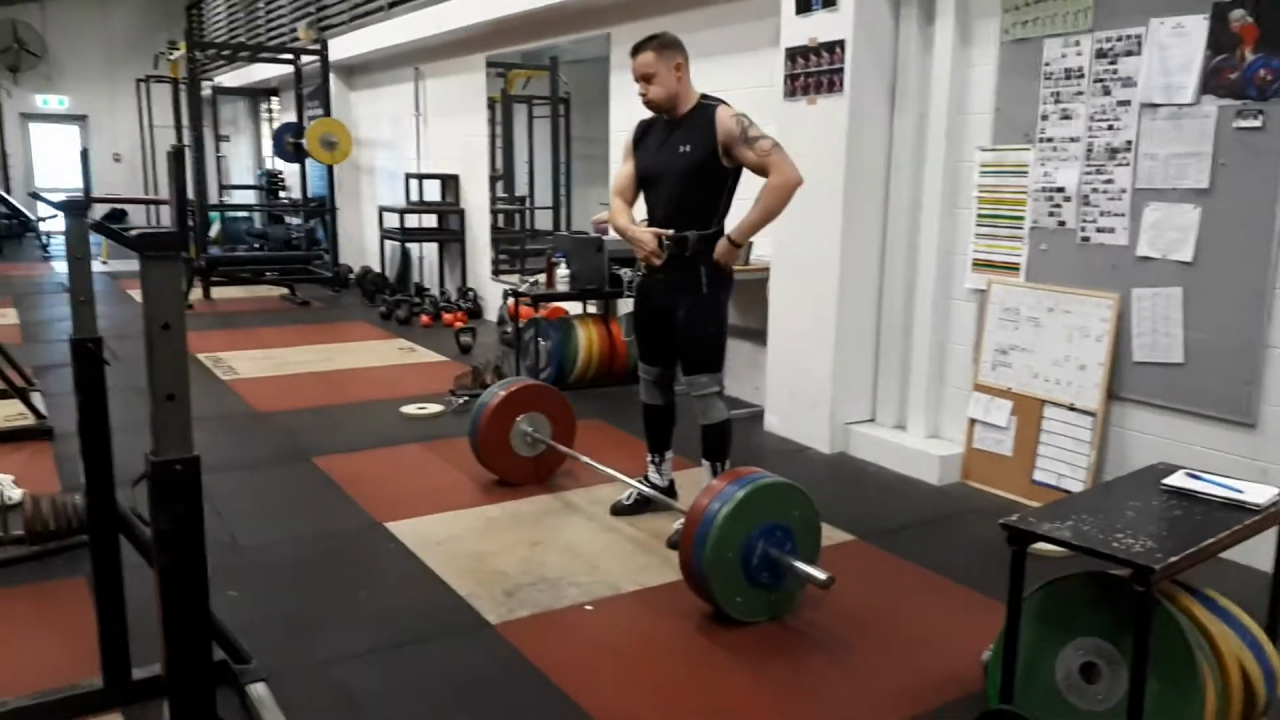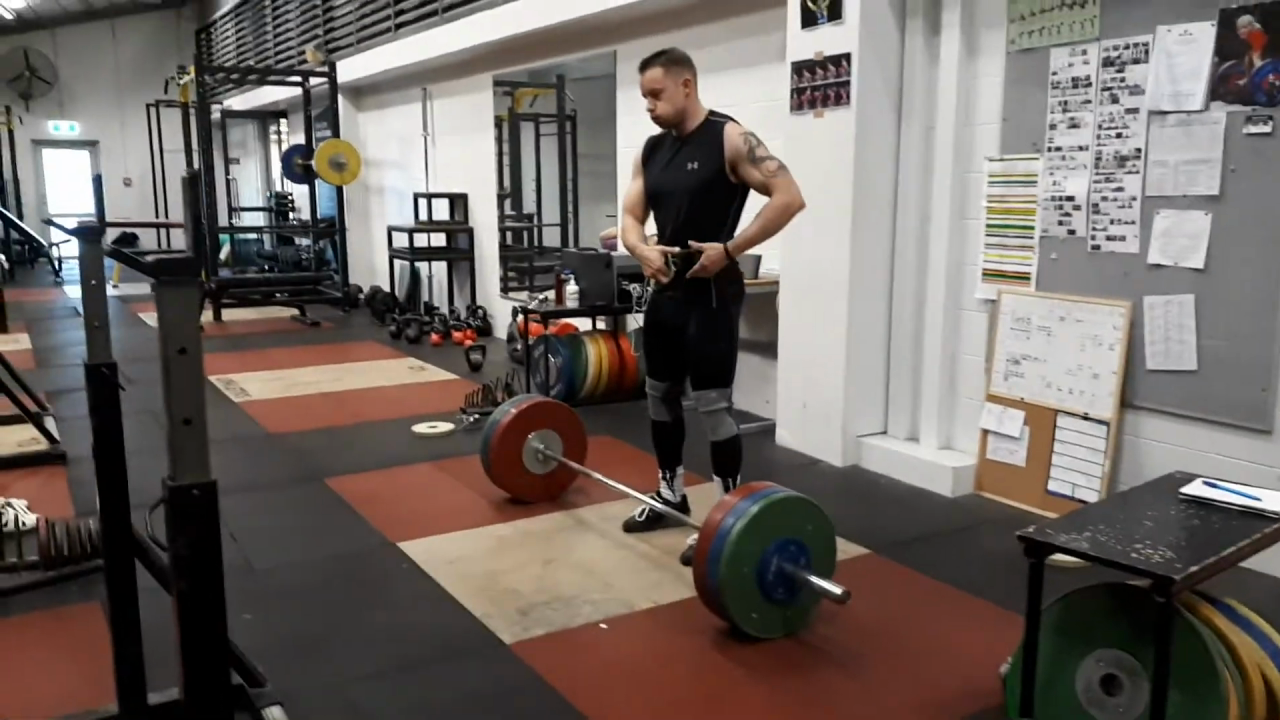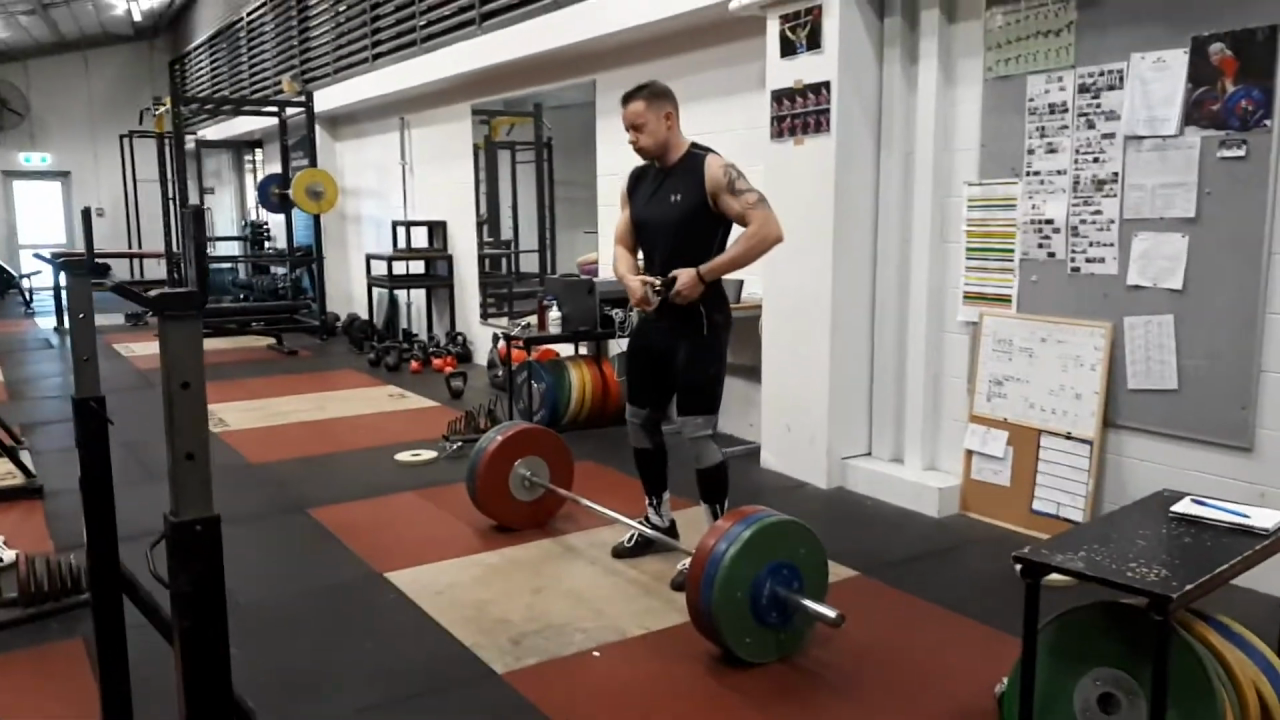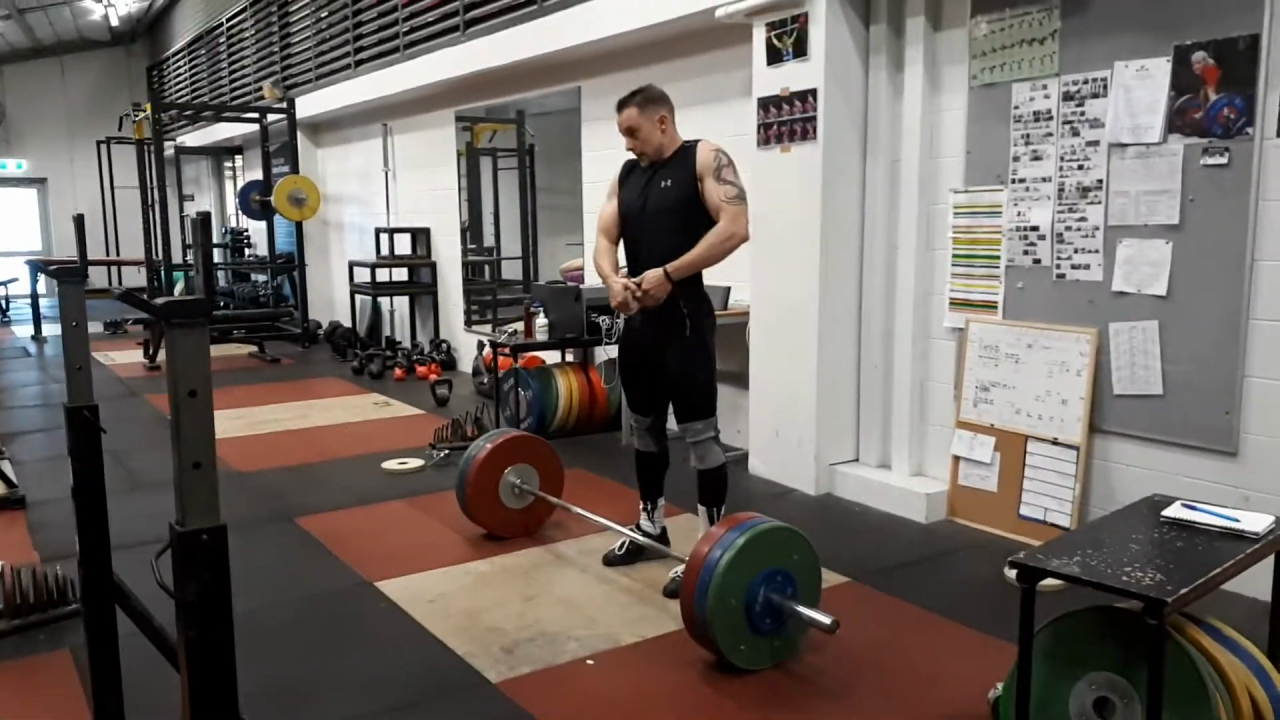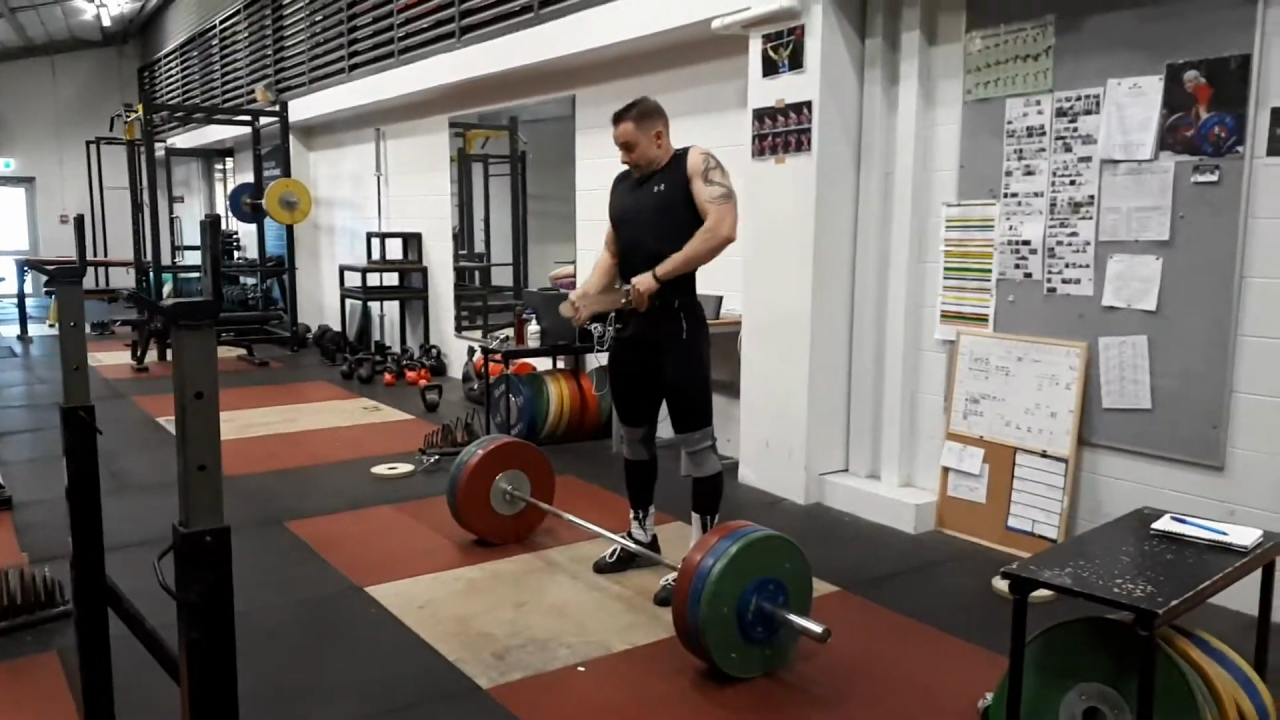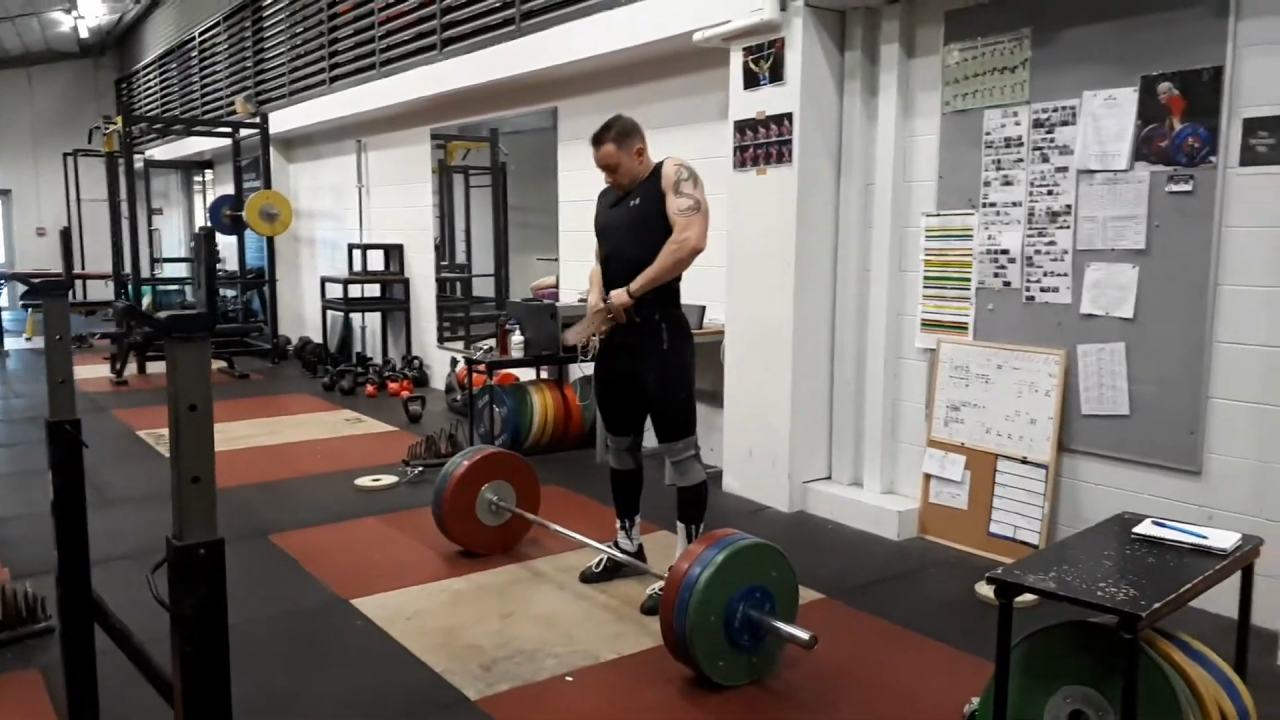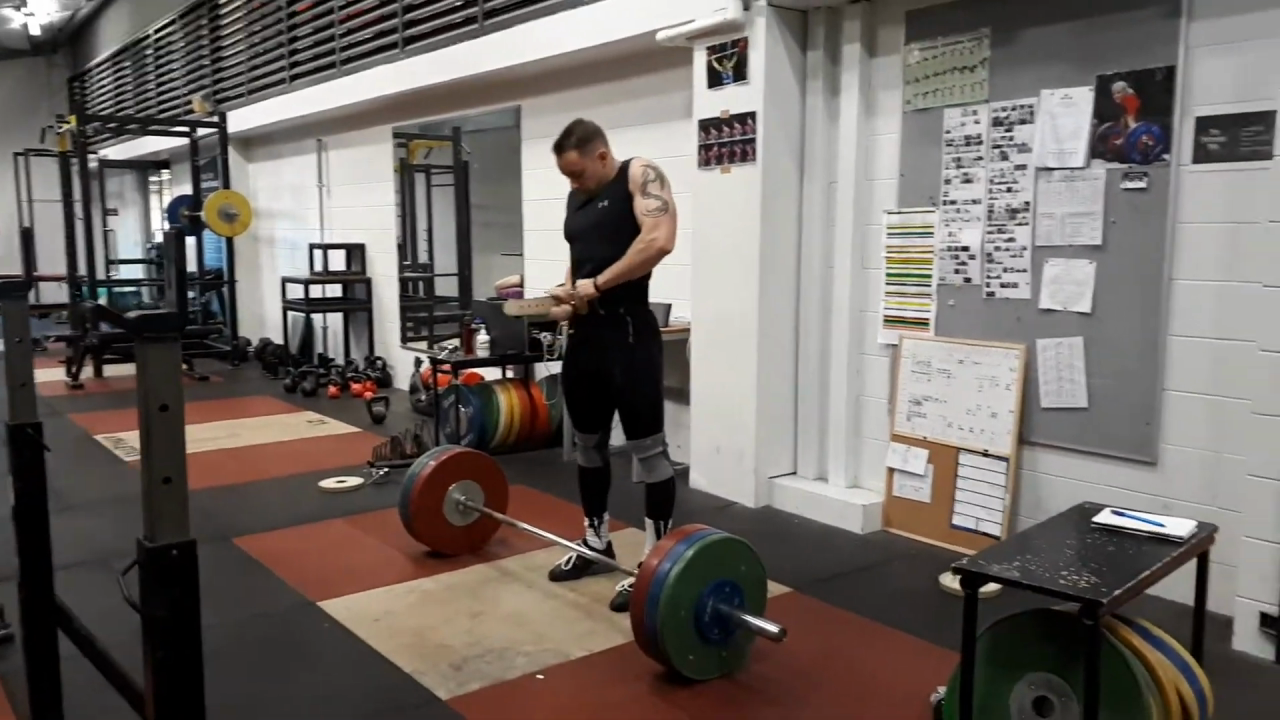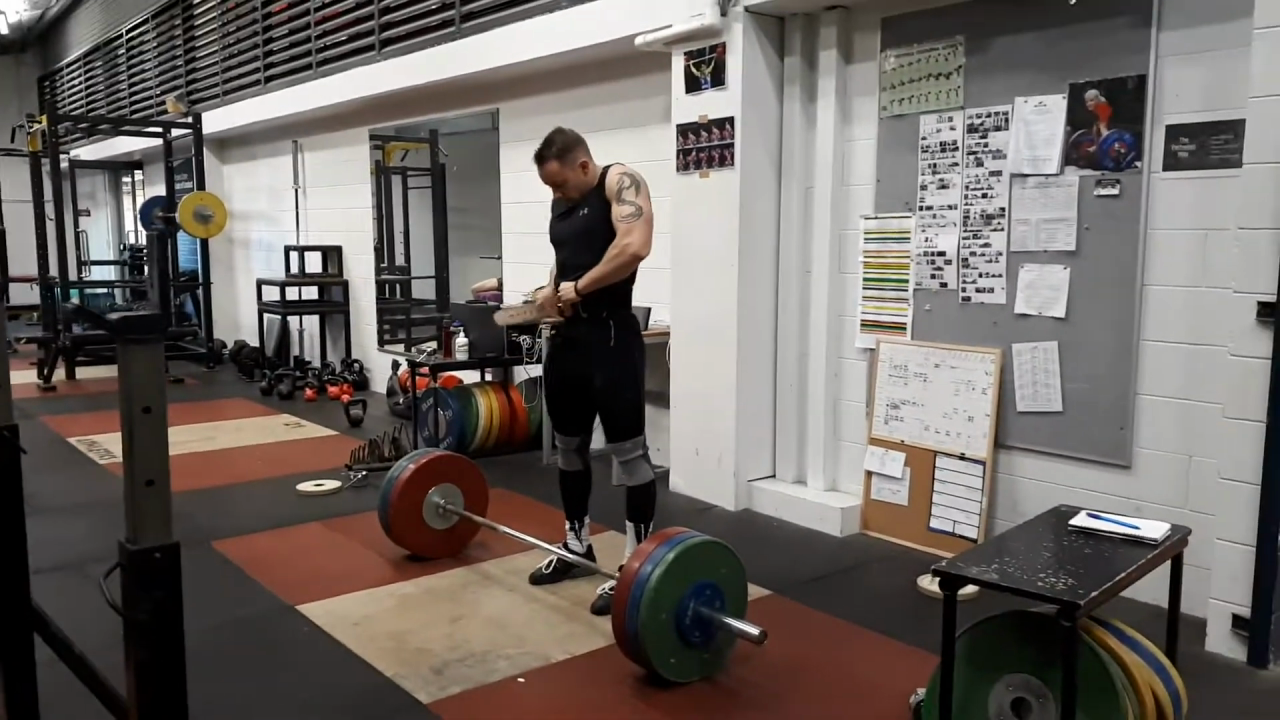
dt=0.3s
person 1, frame 1
left shoulder: (722, 121)
right shoulder: (643, 133)
left elbow: (787, 175)
right elbow: (618, 201)
left wrist: (736, 240)
right wrist: (634, 232)
left hip: (699, 273)
right hip: (655, 272)
left knee: (703, 389)
right knee: (652, 379)
right ankle: (658, 478)
person 1, frame 2
left shoulder: (729, 139)
right shoulder: (651, 150)
left elbow: (790, 197)
right elbow: (631, 216)
left wrist: (729, 249)
right wrist: (643, 250)
left hip: (711, 291)
right hip: (667, 289)
left knee: (711, 403)
right knee: (660, 394)
right ankle: (671, 496)
person 1, frame 3
left shoulder: (711, 170)
right shoulder: (636, 181)
left elbow: (768, 229)
right elbow: (623, 246)
left wrist: (703, 273)
right wrist: (630, 280)
left hip: (700, 319)
right hip: (654, 318)
left knee: (696, 431)
right knee: (639, 420)
right ankle: (658, 521)
person 1, frame 4
left shoulder: (706, 159)
right shoulder: (628, 174)
left elbow: (735, 229)
right elbow: (605, 237)
left wrist: (668, 275)
right wrist: (612, 278)
left hip: (684, 317)
right hip: (638, 319)
left knee: (699, 432)
right knee: (644, 427)
right ankle: (651, 528)
person 1, frame 5
left shoulder: (697, 164)
right shoulder: (622, 184)
left elbow: (722, 227)
right elbow: (612, 250)
left wrist: (657, 276)
right wrist: (586, 293)
left hip: (678, 324)
right hip: (630, 326)
left knee: (695, 441)
right knee: (634, 436)
right ankle: (641, 535)
person 1, frame 6
left shoulder: (674, 176)
right shoulder: (607, 197)
left elbow: (690, 239)
left wrist: (632, 293)
right wrist: (597, 299)
left hip: (661, 335)
right hip: (616, 338)
left knee: (679, 451)
right knee: (620, 446)
right ankle: (627, 546)
person 1, frame 7
left shoulder: (640, 176)
right shoulder: (577, 198)
left elbow: (659, 239)
left wrist: (598, 285)
right wrist: (568, 291)
left hip: (628, 332)
right hip: (584, 334)
left knee: (646, 448)
right knee: (588, 444)
right ankle: (596, 543)
person 1, frame 8
left shoulder: (620, 183)
right shoulder: (564, 203)
left elbow: (634, 246)
left wrist: (578, 289)
right wrist: (551, 295)
left hip: (611, 336)
right hip: (566, 337)
left knee: (628, 451)
right knee: (569, 446)
right ankle: (577, 546)
